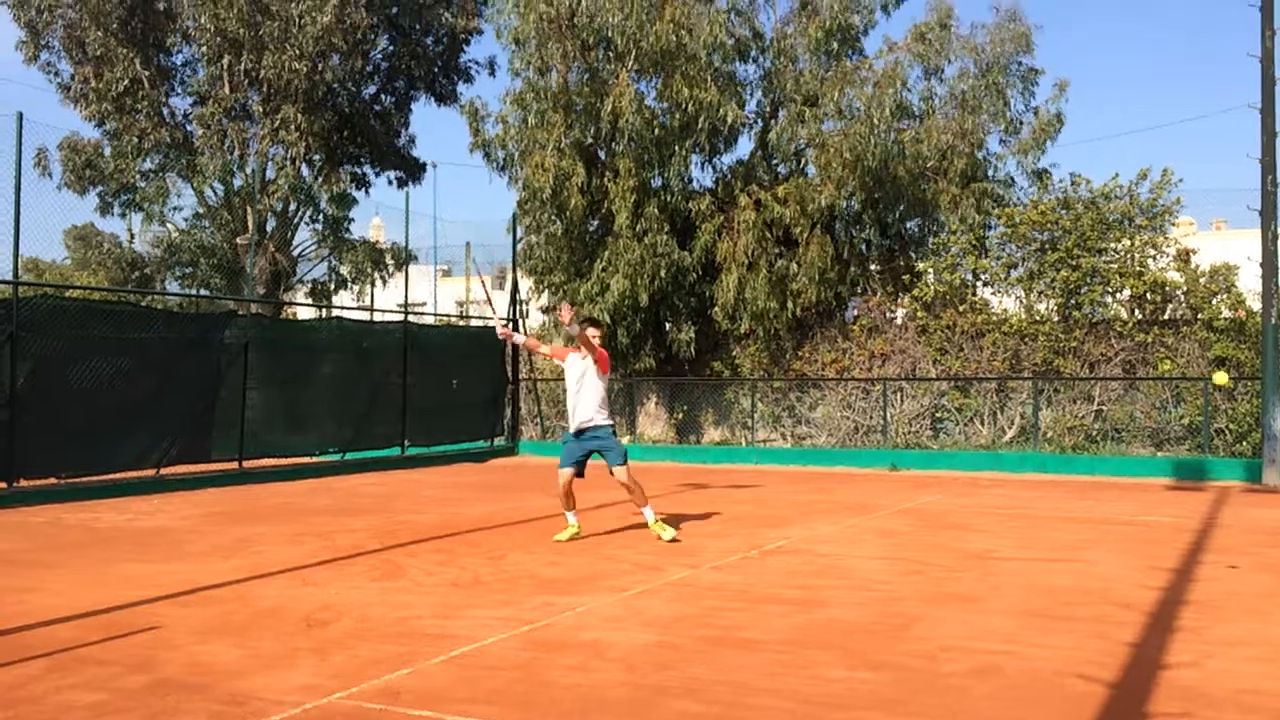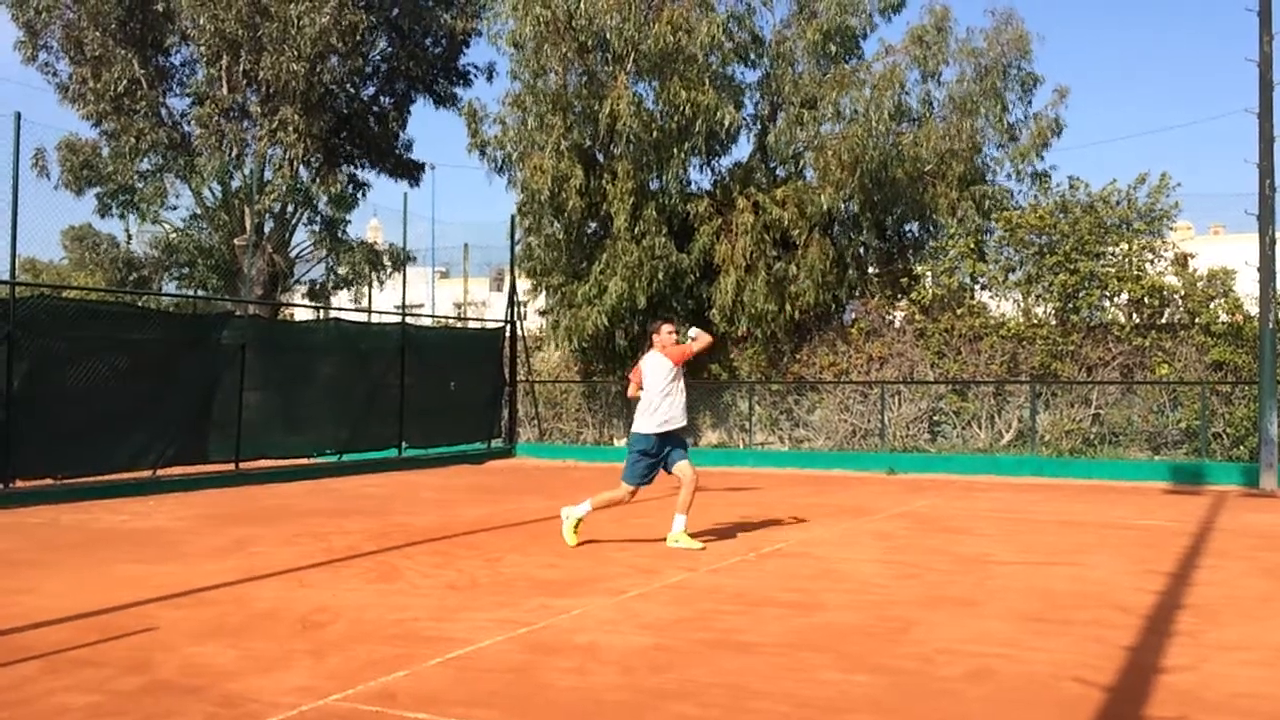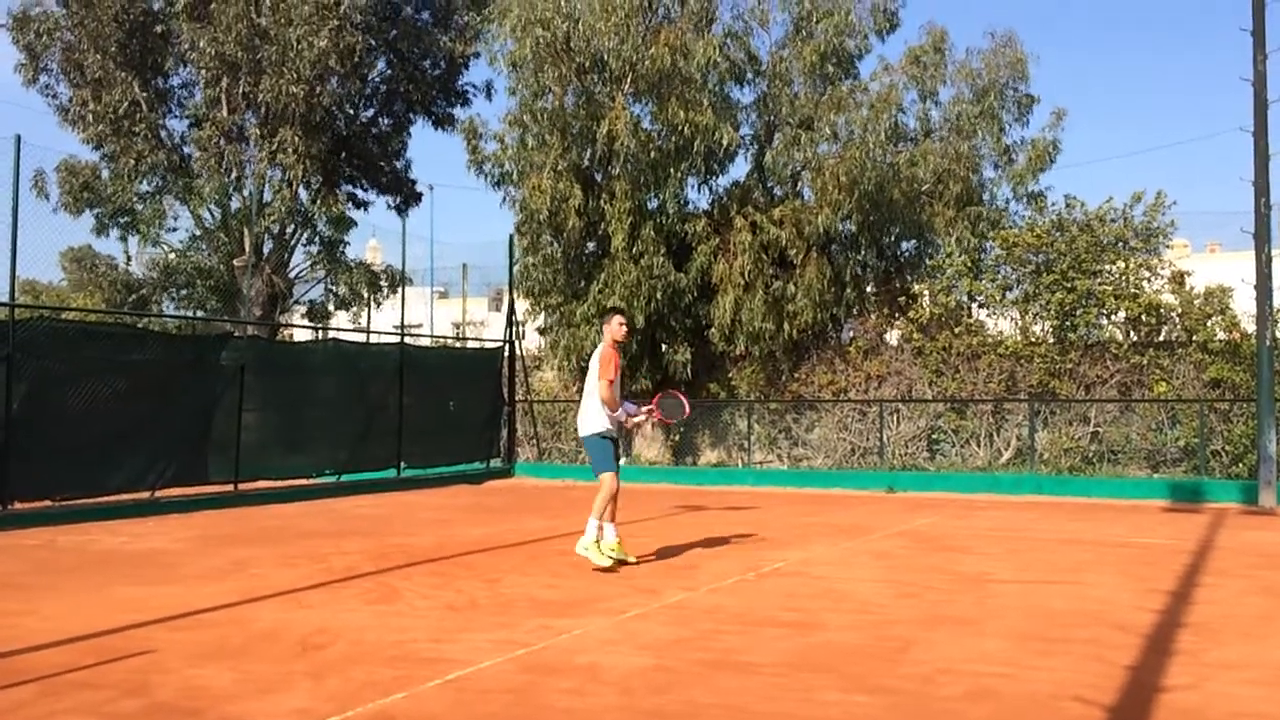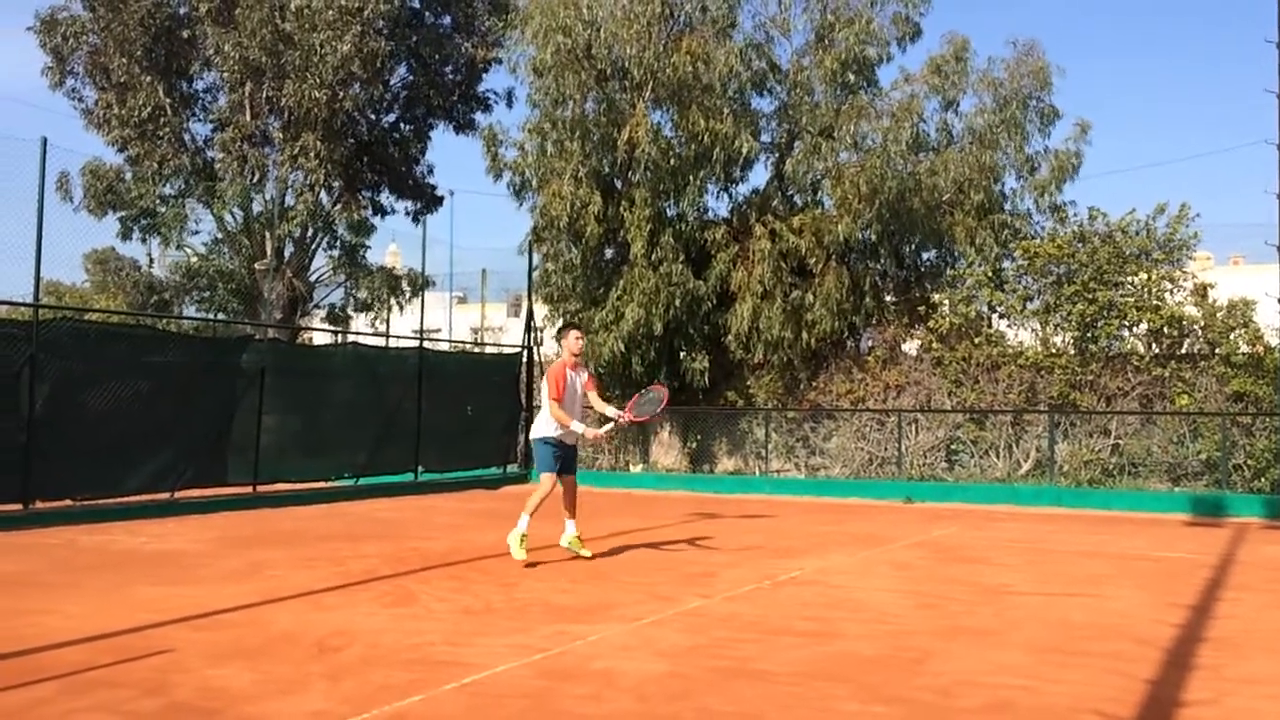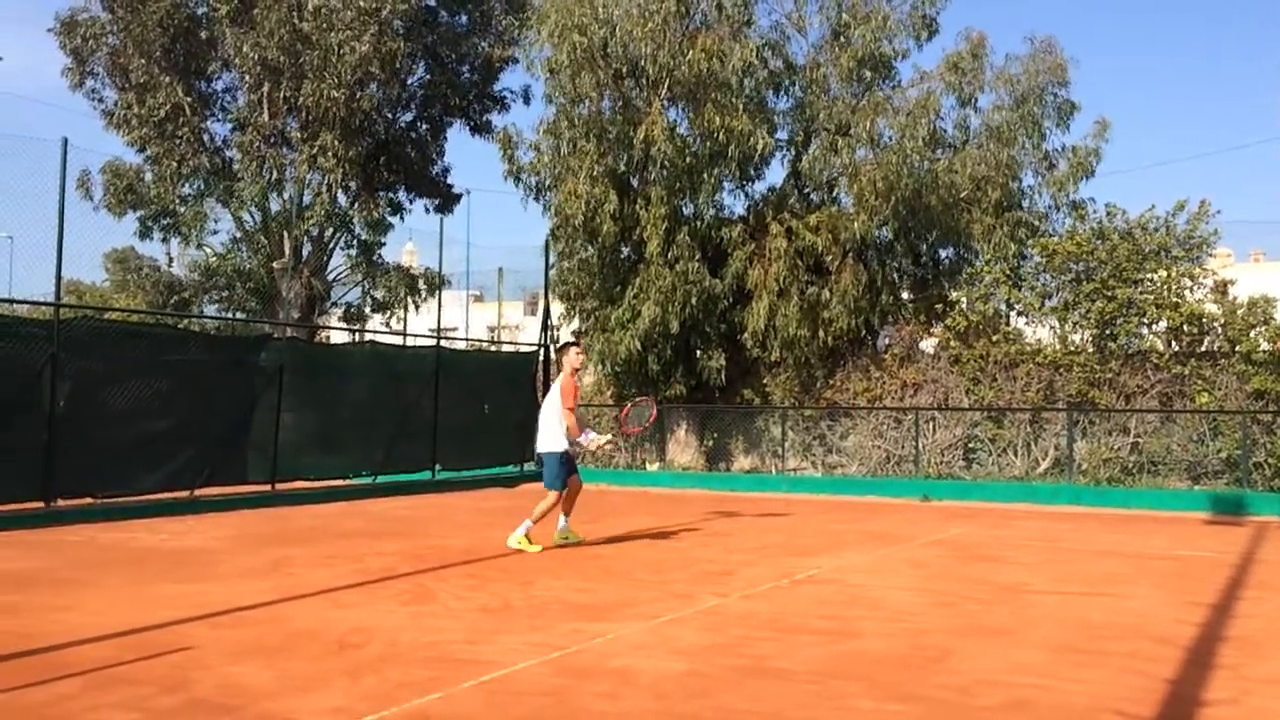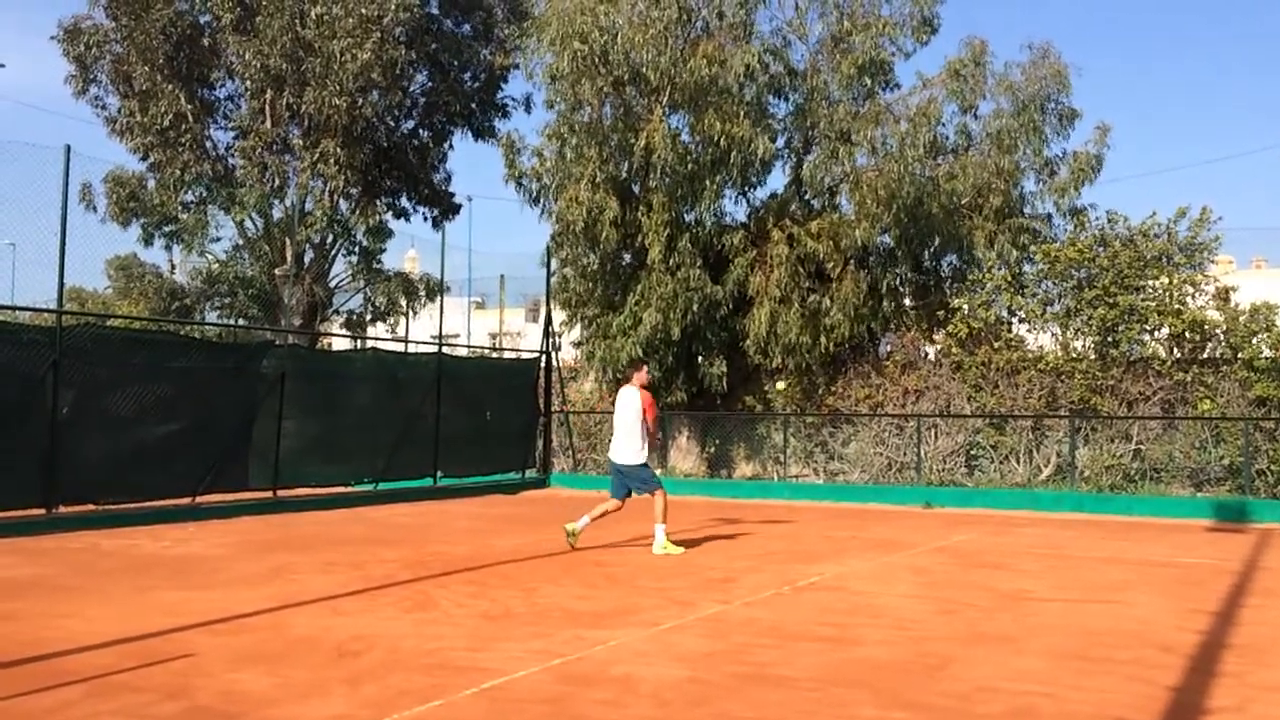
dt=0.7s
person 1, frame 1
left shoulder: (600, 356)
right shoulder: (569, 355)
left elbow: (589, 348)
right elbow: (540, 347)
left wrist: (571, 325)
right wrist: (512, 336)
left hip: (601, 429)
right hip: (575, 432)
left knee: (624, 478)
right knee: (564, 481)
left ankle: (654, 521)
right ankle: (573, 525)
person 1, frame 2
left shoulder: (645, 360)
right shoulder: (670, 355)
left elbow: (631, 393)
right elbow: (706, 341)
right wrist: (696, 332)
left hip: (667, 435)
right hip: (646, 437)
left knee: (690, 477)
right knee: (626, 493)
left ankle: (677, 534)
right ankle: (574, 515)
person 1, frame 3
left shoulder: (608, 355)
right shoulder: (608, 353)
right elbow: (605, 393)
left wrist: (637, 409)
right wrist: (624, 417)
left hip: (606, 430)
right hip: (596, 430)
left knee: (613, 487)
right knee: (609, 485)
left ankle: (610, 544)
right ankle: (589, 541)
person 1, frame 4
left shoulder: (583, 371)
right shoulder: (556, 370)
left elbow: (595, 400)
right elbow: (554, 411)
left wrist: (613, 412)
right wrist: (583, 429)
left hip: (568, 438)
right hip: (546, 436)
left knee: (571, 486)
right knee: (547, 484)
left ankle: (571, 536)
right ankle: (519, 534)
person 1, frame 5
left shoulder: (566, 382)
right shoulder: (569, 383)
left elbow: (571, 419)
right elbow: (569, 420)
left wrist: (593, 436)
right wrist: (588, 440)
left hip: (557, 446)
right hip: (552, 447)
left knee: (575, 484)
right knee: (554, 496)
left ankle: (564, 530)
right ankle: (518, 536)
person 1, frame 6
left shoulder: (623, 392)
right shoulder: (645, 397)
right elbow: (652, 429)
left wrist: (648, 438)
right wrist: (653, 439)
left hip: (616, 457)
right hip: (633, 459)
left knee: (616, 503)
right knee: (659, 494)
left ankle: (576, 527)
right ankle: (660, 542)
